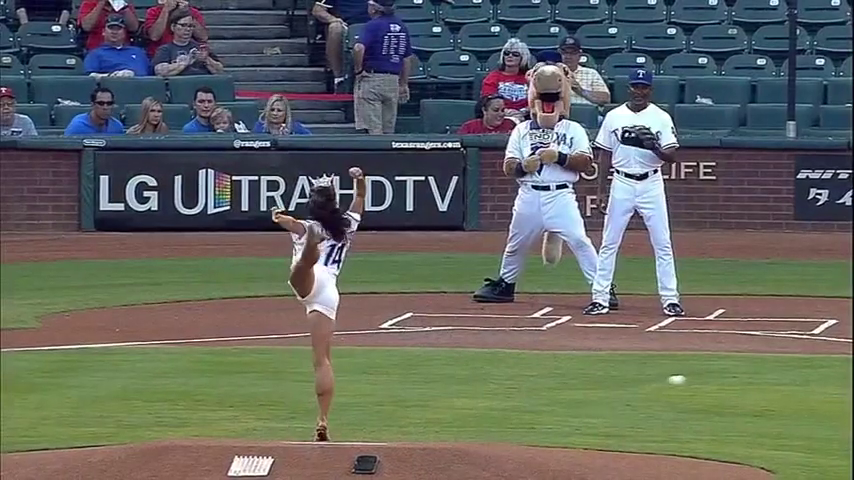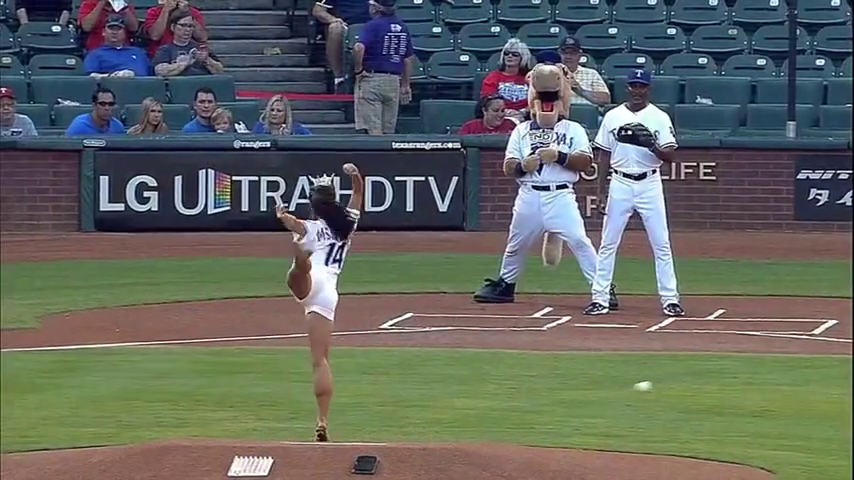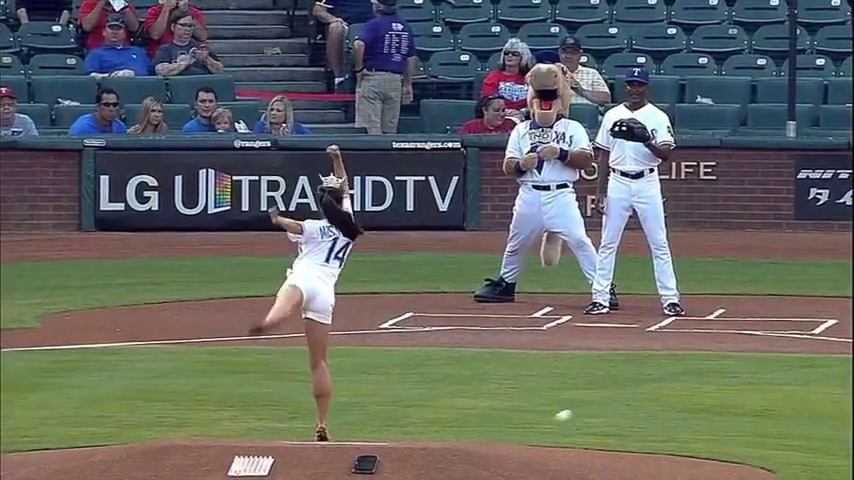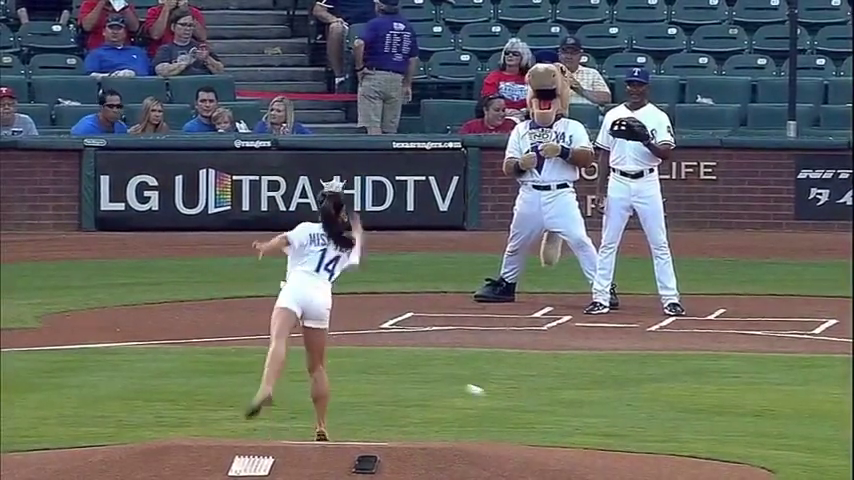
dt=1s
person 1, frame 1
left shoulder: (309, 229)
right shoulder: (346, 226)
left elbow: (296, 225)
right elbow: (360, 200)
left wrist: (282, 220)
right wrist: (359, 178)
left hip: (312, 283)
right hip: (330, 294)
right knee: (322, 361)
right ankle: (323, 424)
person 1, frame 2
left shoulder: (311, 229)
right shoulder: (346, 225)
left elbow: (298, 225)
right elbow: (357, 196)
left wrist: (285, 217)
right wrist: (356, 176)
left hip: (309, 283)
right hip: (328, 294)
right knee: (320, 361)
left ankle: (302, 261)
right ankle: (323, 424)
person 1, frame 3
left shoulder: (312, 227)
right shoulder: (348, 227)
left elbow: (295, 227)
right elbow: (343, 188)
left wrist: (279, 219)
right wrist: (338, 159)
left hip: (301, 283)
right hip: (324, 296)
right knee: (318, 362)
left ankle: (269, 321)
right ankle: (322, 425)
person 1, frame 4
left shoulder: (306, 230)
right shoulder: (348, 242)
left elbow: (285, 241)
right elbow: (357, 247)
left wrist: (265, 246)
right wrist: (358, 229)
left hip: (296, 292)
right hip: (321, 301)
left knee: (278, 343)
right knee: (317, 367)
left ankle: (265, 392)
right ankle: (321, 429)
person 2, frame 1
left shoulder: (662, 118)
right shoulder: (614, 116)
left elbow: (671, 156)
right elbow: (605, 155)
left wrist: (654, 147)
right wrist: (601, 190)
left hip: (651, 186)
right hip: (621, 184)
left knee: (662, 244)
right knee: (609, 244)
left ankle: (670, 299)
right ankle: (600, 298)
person 2, frame 2
left shoulder: (660, 117)
right shoulder: (612, 116)
left elbow: (670, 156)
right elbow: (605, 155)
left wrist: (652, 146)
right wrist: (601, 189)
left hip: (650, 185)
right hip: (620, 185)
left knee: (661, 244)
right knee: (608, 244)
left ankle: (670, 299)
right ankle: (599, 298)
person 2, frame 3
left shoulder: (658, 117)
right shoulder: (612, 115)
left elbow: (667, 154)
right elbow: (604, 155)
left wrist: (649, 144)
right wrist: (600, 190)
left hip: (647, 184)
right hip: (618, 184)
left knee: (659, 244)
right knee: (608, 243)
left ankle: (670, 299)
right ankle: (600, 299)
person 2, frame 4
left shoulder: (658, 116)
right shoulder: (612, 115)
left elbow: (666, 154)
right elbow: (604, 154)
left wrist: (648, 142)
right wrist: (600, 189)
left hip: (647, 184)
right hip: (618, 184)
left knee: (659, 243)
right knee: (608, 243)
left ankle: (670, 299)
right ankle: (600, 298)
person 3, frame 1
left shoulder: (573, 129)
right shoulder: (521, 130)
left elbow: (585, 162)
right elbow: (508, 166)
left wrist: (559, 156)
right wrist: (522, 166)
left hip: (560, 197)
right hip: (528, 198)
left knee: (579, 241)
right knee: (515, 245)
right ankle: (504, 286)
person 3, frame 2
left shoulder: (573, 129)
right shoulder: (521, 130)
left elbow: (586, 161)
right elbow: (508, 168)
left wrist: (559, 156)
right wrist: (522, 165)
left hip: (560, 196)
right hip: (528, 196)
left knee: (578, 240)
right knee: (516, 244)
right ankle: (504, 284)
person 3, frame 3
left shoulder: (572, 127)
right shoulder: (521, 130)
left elbow: (587, 159)
right elbow: (508, 166)
left wrist: (561, 153)
right wrist: (521, 165)
left hip: (560, 196)
right hip: (529, 196)
left knee: (579, 240)
right knee: (516, 244)
left ankle: (603, 289)
right ankle: (504, 285)
person 3, frame 4
left shoulder: (572, 127)
right shoulder: (521, 129)
left elbow: (587, 158)
right elbow: (508, 167)
left wrist: (562, 151)
right wrist: (520, 164)
left hip: (560, 195)
right hip: (529, 195)
left knee: (579, 240)
right knee: (517, 243)
left ankle: (604, 289)
right ankle: (505, 285)
person 4, frame 1
left shoulder: (373, 25)
right shoulder: (401, 26)
left elbow: (359, 48)
right elbow: (407, 58)
left wrist: (358, 70)
right wrist: (403, 84)
left hip: (371, 79)
right hip: (393, 81)
left knee: (374, 128)
right knee: (388, 131)
person 4, frame 2
left shoulder: (374, 25)
right shoulder: (402, 27)
left elbow: (359, 47)
right elbow: (409, 58)
left wrist: (358, 70)
right wrist: (405, 84)
left hip: (371, 79)
right hip: (393, 81)
left knee: (373, 128)
right knee: (388, 131)
person 4, frame 3
left shoulder: (375, 23)
right shoulder: (405, 26)
left elbow: (358, 45)
right elbow: (411, 58)
left wrist: (358, 68)
right wrist: (407, 84)
left hip: (373, 78)
right hip: (395, 80)
left knee: (373, 127)
right knee: (389, 130)
person 4, frame 4
left shoulder: (376, 23)
right shoulder: (407, 26)
left elbow: (359, 44)
right elbow: (413, 59)
left wrist: (359, 67)
right wrist: (407, 84)
left hip: (374, 77)
right hip: (396, 80)
left knee: (373, 126)
right knee: (390, 129)
